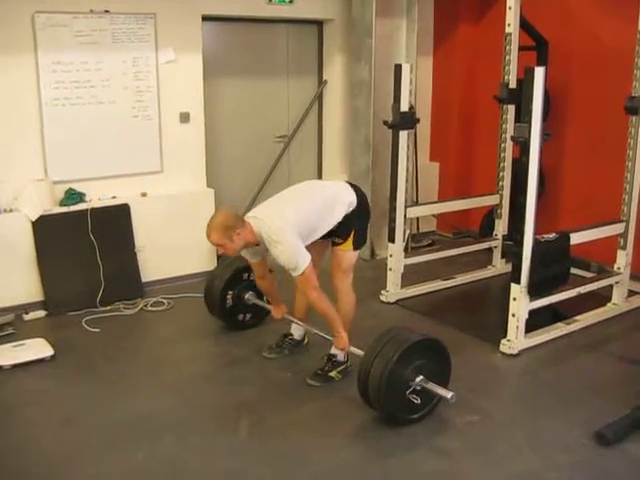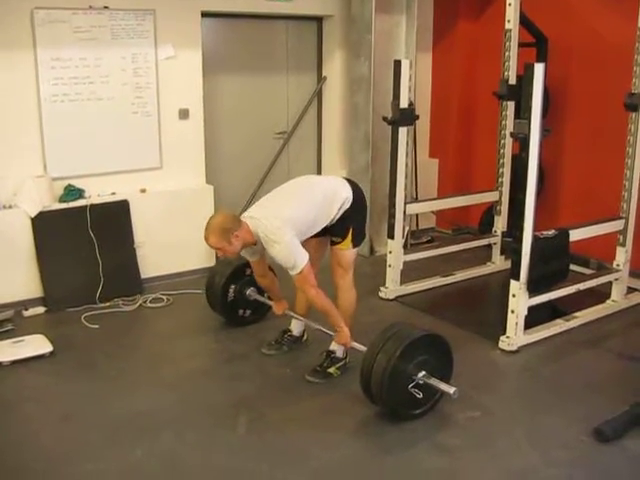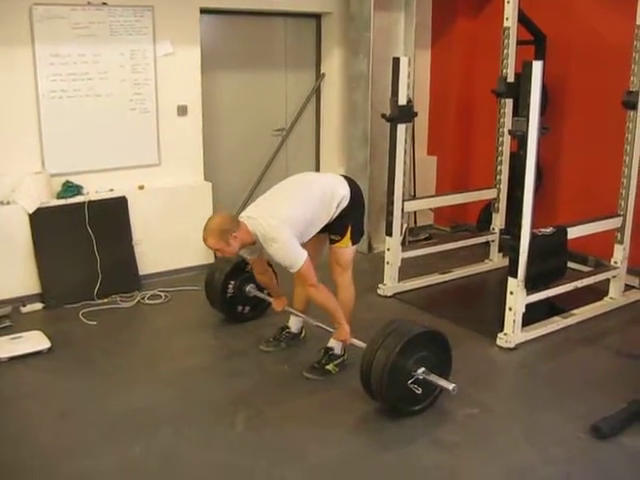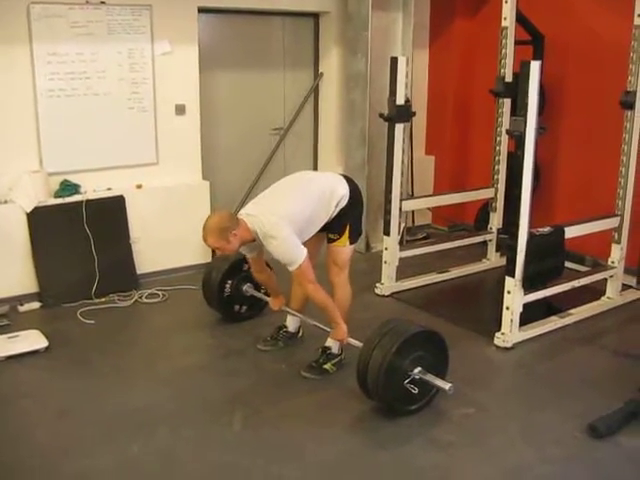
dt=0.2s
person 1, frame 1
left shoulder: (280, 240)
right shoulder: (246, 232)
left elbow: (313, 290)
right elbow: (262, 276)
left wrist: (340, 333)
right wrist: (276, 305)
left hip: (350, 205)
right hip: (325, 201)
left knee: (340, 280)
right knee: (302, 275)
left ankle: (339, 358)
right ankle: (297, 336)
person 1, frame 2
left shoulder: (277, 240)
right shoulder: (244, 230)
left elbow: (310, 288)
right elbow: (262, 274)
left wrist: (341, 328)
right wrist: (278, 301)
left hip: (346, 201)
right hip: (322, 194)
left knee: (341, 276)
right knee: (305, 270)
left ankle: (338, 354)
right ankle: (296, 332)
person 1, frame 3
left shoulder: (276, 239)
right shoulder: (244, 229)
left elbow: (312, 285)
right elbow: (261, 272)
left wrist: (342, 324)
right wrist: (278, 297)
left hip: (343, 197)
right hip: (320, 191)
left knee: (340, 274)
right knee: (303, 269)
left ankle: (337, 351)
right ankle: (294, 329)
person 1, frame 4
left shoulder: (276, 236)
right shoulder: (243, 227)
left elbow: (310, 283)
right elbow: (259, 270)
left wrist: (339, 324)
right wrist: (276, 296)
left hip: (342, 197)
right hip: (319, 192)
left knee: (337, 273)
right knee: (301, 268)
left ankle: (334, 350)
right ankle: (291, 328)
